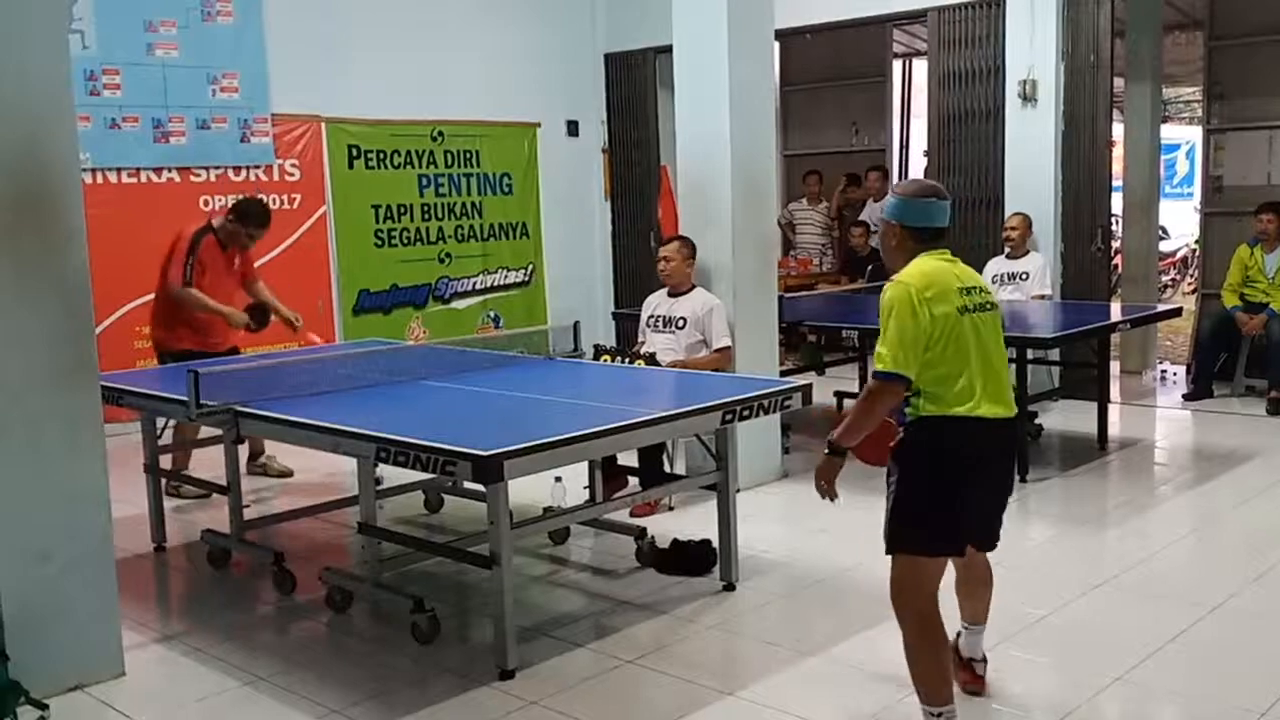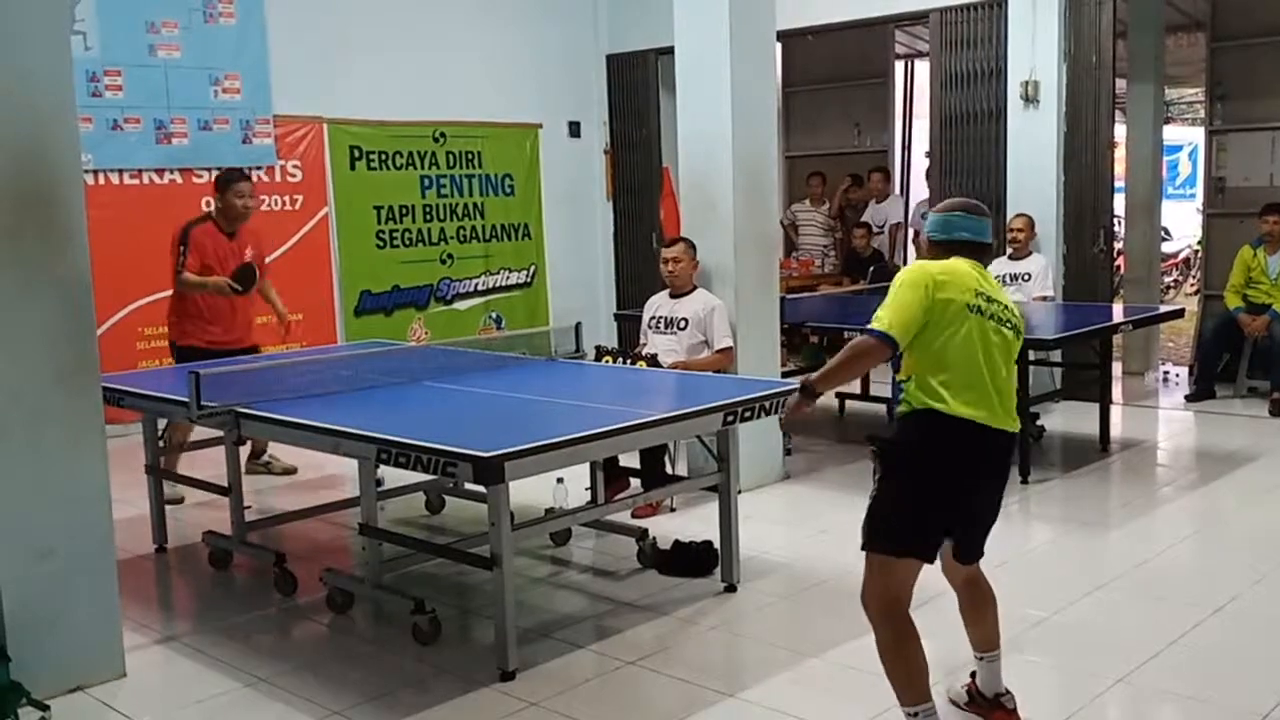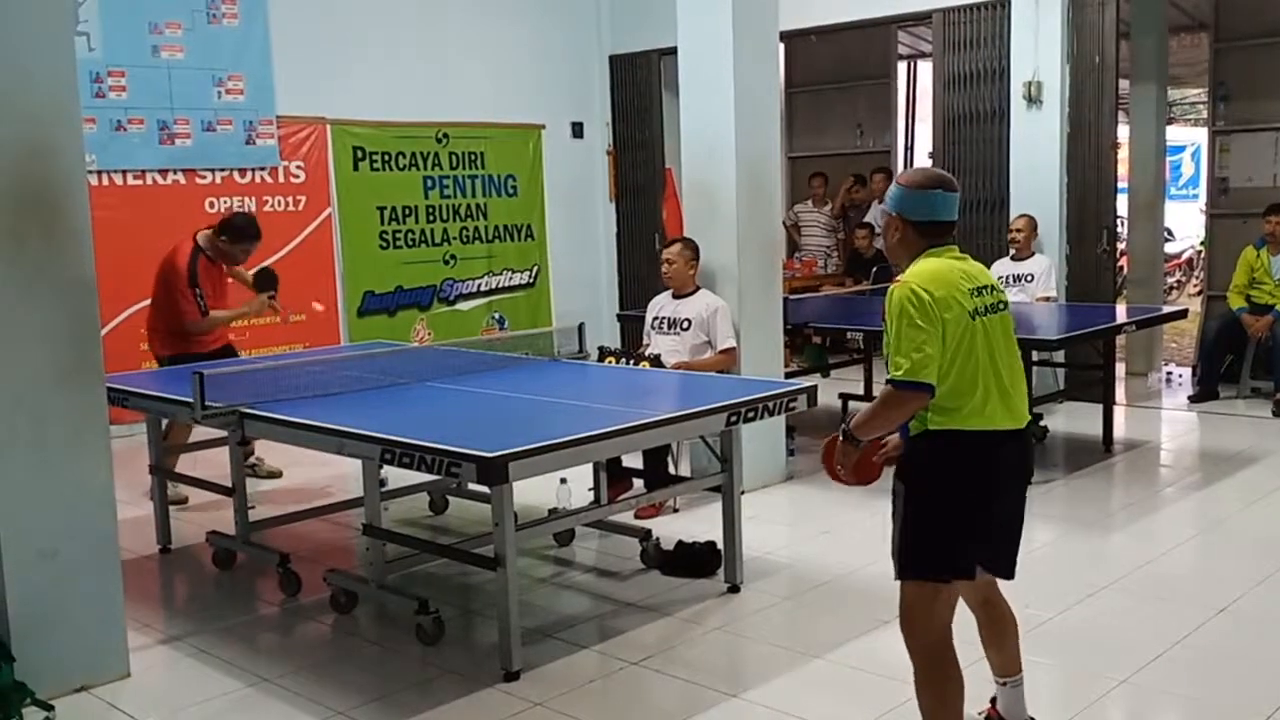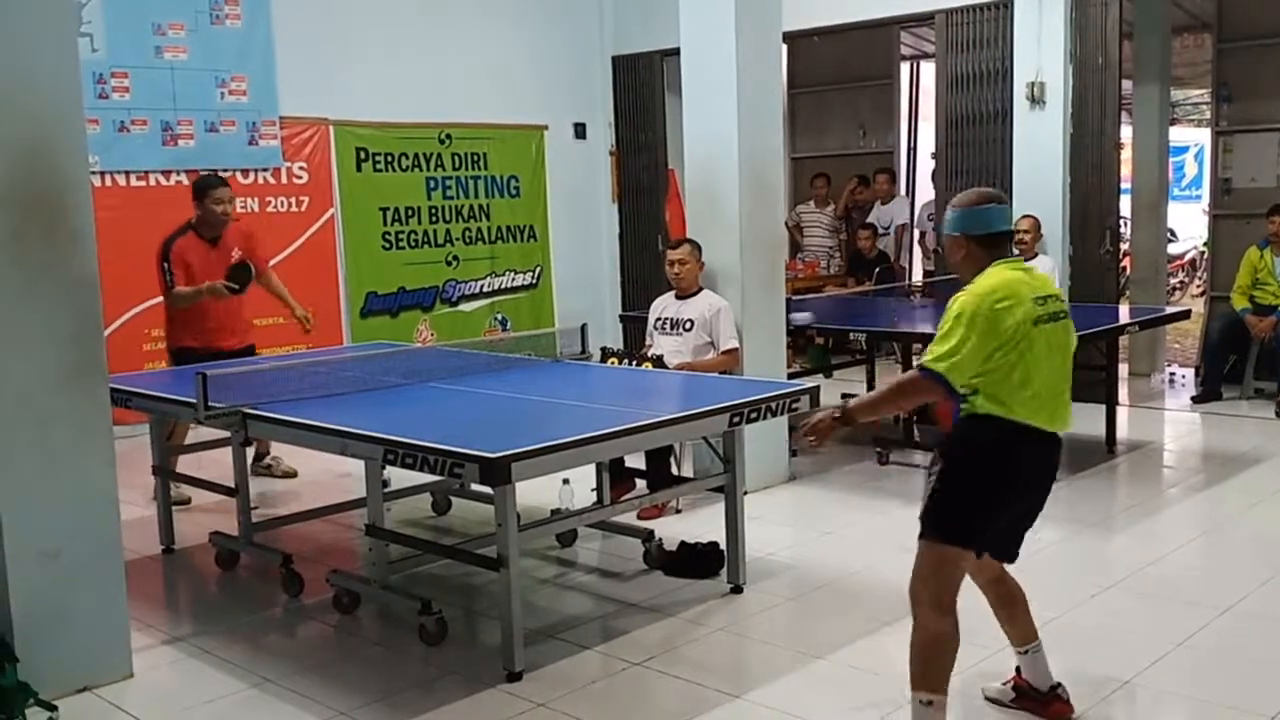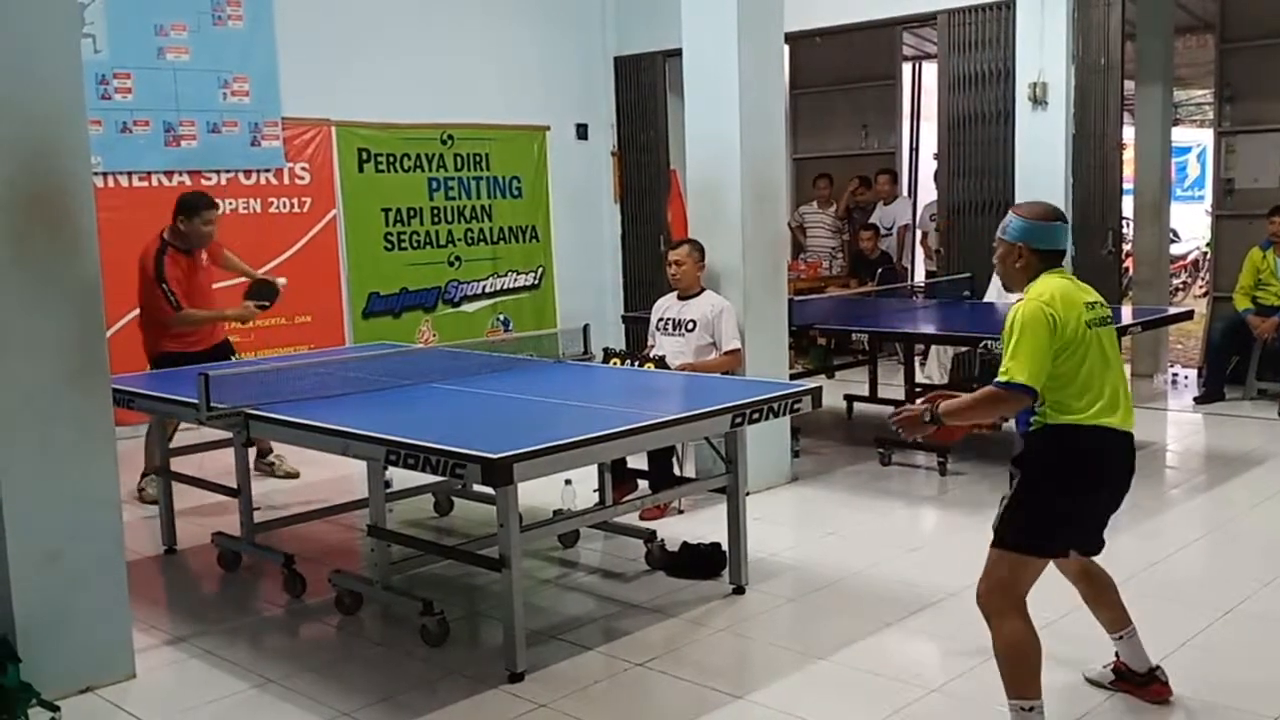
dt=0.7s
person 1, frame 1
left shoulder: (908, 286)
right shoulder: (973, 282)
left elbow: (891, 385)
left wrist: (837, 446)
right wrist: (916, 432)
left hip: (944, 446)
right hip: (996, 438)
left knee: (912, 597)
right knee: (971, 550)
right ankle: (970, 656)
person 1, frame 2
left shoulder: (926, 276)
right shoulder: (1003, 307)
left elbow: (875, 347)
left wrist: (811, 386)
left hip: (933, 445)
right hip: (992, 451)
left knee: (883, 599)
right knee: (962, 565)
person 1, frame 3
left shoulder: (914, 287)
right shoulder: (980, 277)
left elbow: (911, 392)
left wrist: (853, 433)
right wrist: (906, 438)
left hip: (952, 460)
right hip: (1007, 451)
left knee: (924, 627)
right knee: (981, 590)
person 1, frame 4
left shoulder: (984, 295)
right shoulder: (1045, 286)
left elbow: (928, 383)
left wrist: (843, 414)
left hip: (992, 445)
right hip: (1038, 450)
left knee: (930, 593)
right knee: (986, 566)
person 1, frame 5
left shoulder: (1037, 304)
right shoulder: (1083, 295)
left elbow: (1014, 395)
left wrist: (936, 413)
right wrist: (975, 407)
left hip: (1067, 454)
right hip: (1111, 450)
left knee: (998, 595)
right knee: (1073, 558)
right ankle: (1139, 668)
person 2, frame 1
left shoulder: (238, 246)
right shoulder: (194, 241)
left elbow: (252, 282)
right elbow: (178, 290)
left wrist: (281, 310)
right wrist: (226, 313)
left hip: (219, 340)
right hip: (178, 339)
left ankle: (257, 458)
right ankle: (176, 477)
person 2, frame 2
left shoulder: (250, 236)
right shoulder: (195, 232)
left elbow: (259, 277)
right elbow: (180, 279)
left wrist: (280, 309)
right wrist: (209, 284)
left hip: (239, 337)
right hip: (194, 337)
left ankle: (259, 457)
right ankle: (166, 476)
person 2, frame 3
left shoulder: (219, 251)
right shoulder: (187, 265)
right elbow: (198, 323)
left wrist: (260, 294)
right wrist: (247, 310)
left hip: (213, 340)
right hip: (176, 343)
left ankle: (248, 458)
person 2, frame 4
left shoulder: (241, 235)
right shoulder: (175, 246)
left elbow: (263, 271)
right elbow: (173, 297)
left wrist: (292, 305)
right wrist: (204, 290)
left hip: (234, 336)
right hip: (190, 341)
left ankle: (263, 458)
person 2, frame 5
left shoulder: (201, 242)
right shoulder: (158, 262)
left elbow: (220, 256)
right elbow: (178, 316)
left wrist: (258, 278)
right wrist: (231, 314)
left hip: (209, 337)
right hip: (170, 346)
left ankle: (265, 456)
right ankle: (150, 476)
person 3, frame 1
left shoulder: (708, 304)
right shoulder: (652, 301)
left elbow: (724, 358)
left wrist: (686, 364)
left ankle: (652, 488)
right ankle: (611, 475)
person 3, frame 2
left shoulder: (709, 304)
right shoulder: (653, 303)
left elbow: (726, 358)
left wrist: (687, 365)
left ankle: (654, 489)
right ankle: (613, 477)
person 3, frame 3
left shoulder: (712, 305)
right shoulder: (657, 303)
left elbow: (729, 358)
left wrist: (690, 366)
left ankle: (657, 489)
right ankle: (616, 477)
person 3, frame 4
left shoulder: (715, 305)
right shoulder: (659, 304)
left elbow: (732, 359)
left wrist: (692, 366)
left ankle: (659, 491)
right ankle: (619, 477)
person 3, frame 5
left shoulder: (717, 306)
right shoulder: (661, 304)
left elbow: (734, 360)
left wrist: (695, 367)
left ankle: (662, 491)
right ankle: (621, 479)
person 4, frame 1
right shoulder: (1245, 250)
right elbow: (1229, 289)
right wrist: (1238, 314)
right hip: (1247, 306)
right knee: (1207, 326)
right ankle: (1203, 385)
person 4, frame 2
right shoulder: (1248, 252)
right elbow: (1232, 290)
right wrist: (1241, 315)
right hip: (1250, 307)
right knee: (1210, 328)
right ankle: (1205, 386)
person 4, frame 3
right shoulder: (1251, 252)
right elbow: (1235, 291)
right wrist: (1244, 316)
right hip: (1253, 308)
right knee: (1212, 328)
right ankle: (1208, 387)
person 4, frame 4
right shoulder: (1255, 252)
right elbow: (1239, 291)
right wrist: (1248, 317)
right hip: (1256, 307)
right knee: (1216, 327)
right ankle: (1211, 387)
person 4, frame 5
right shoulder: (1257, 253)
right elbow: (1241, 293)
right wrist: (1251, 317)
right hip: (1259, 309)
right knee: (1219, 329)
right ankle: (1214, 388)
